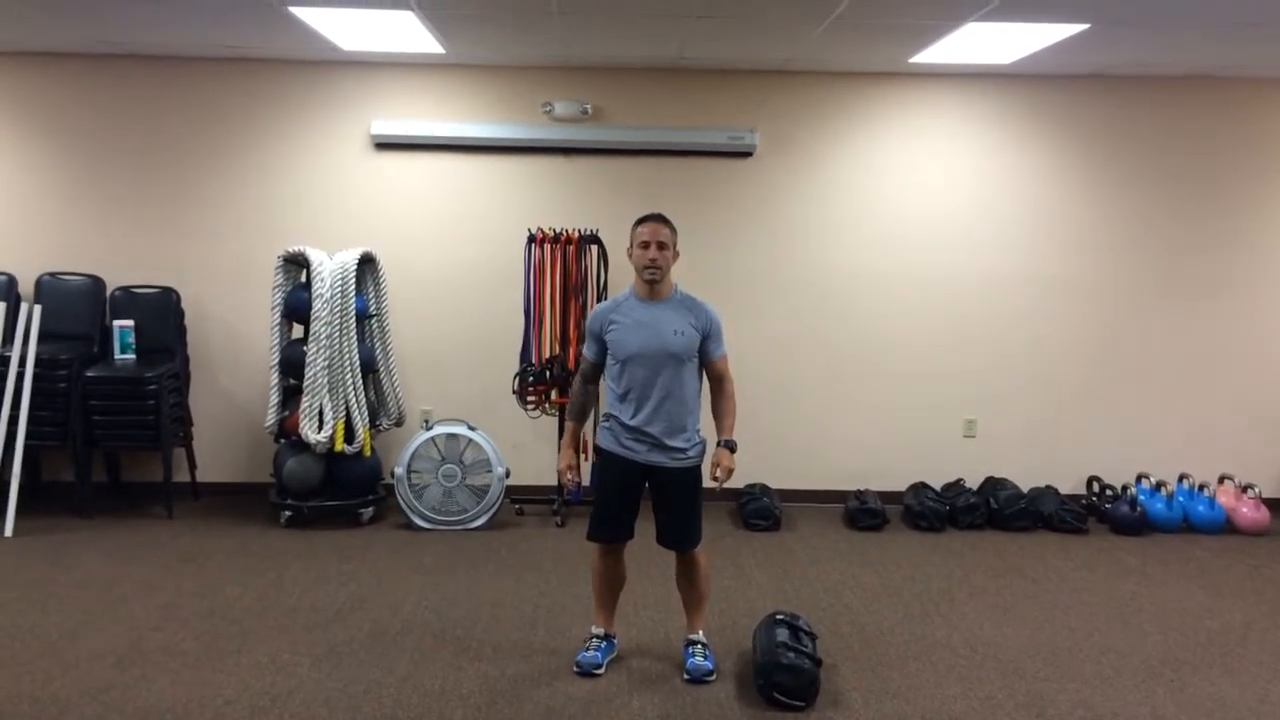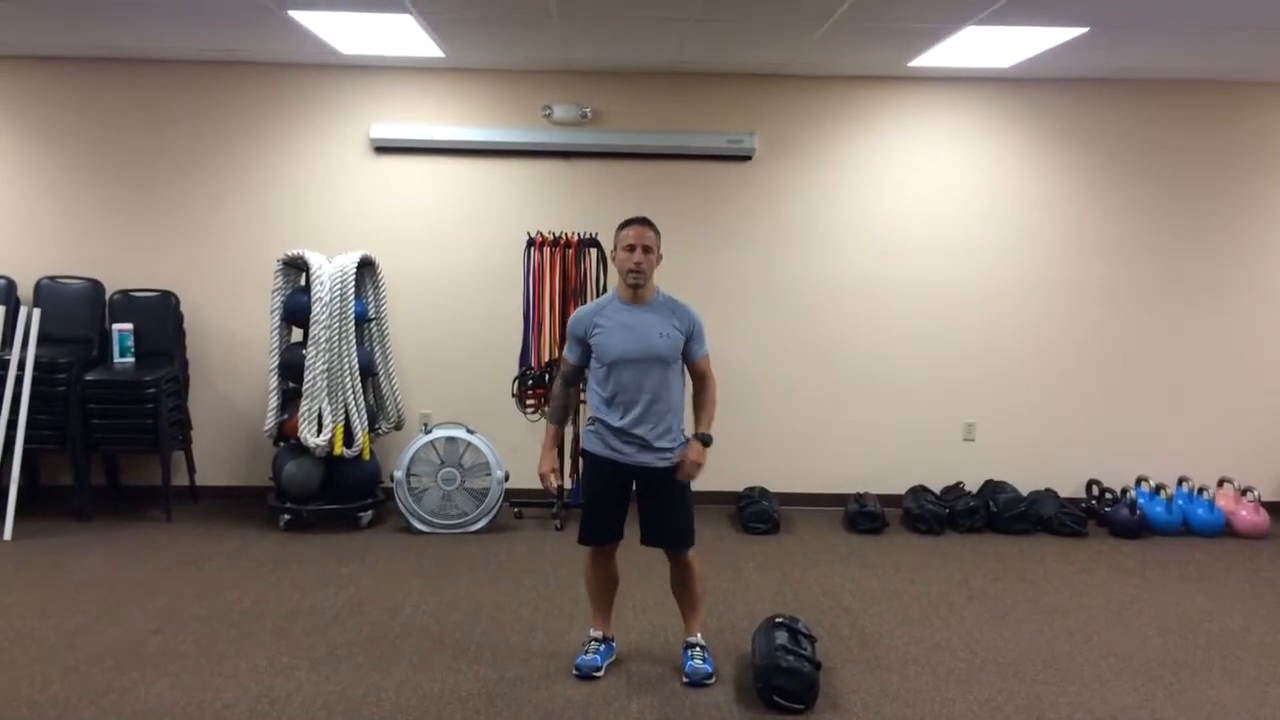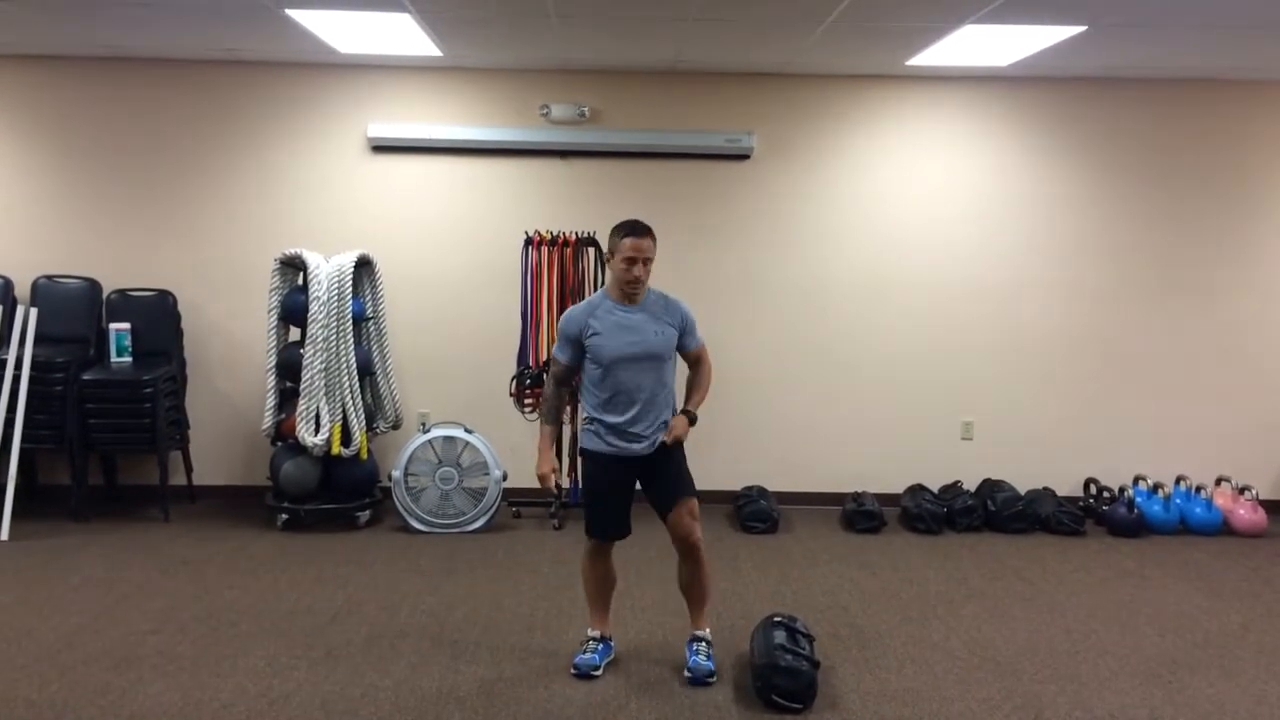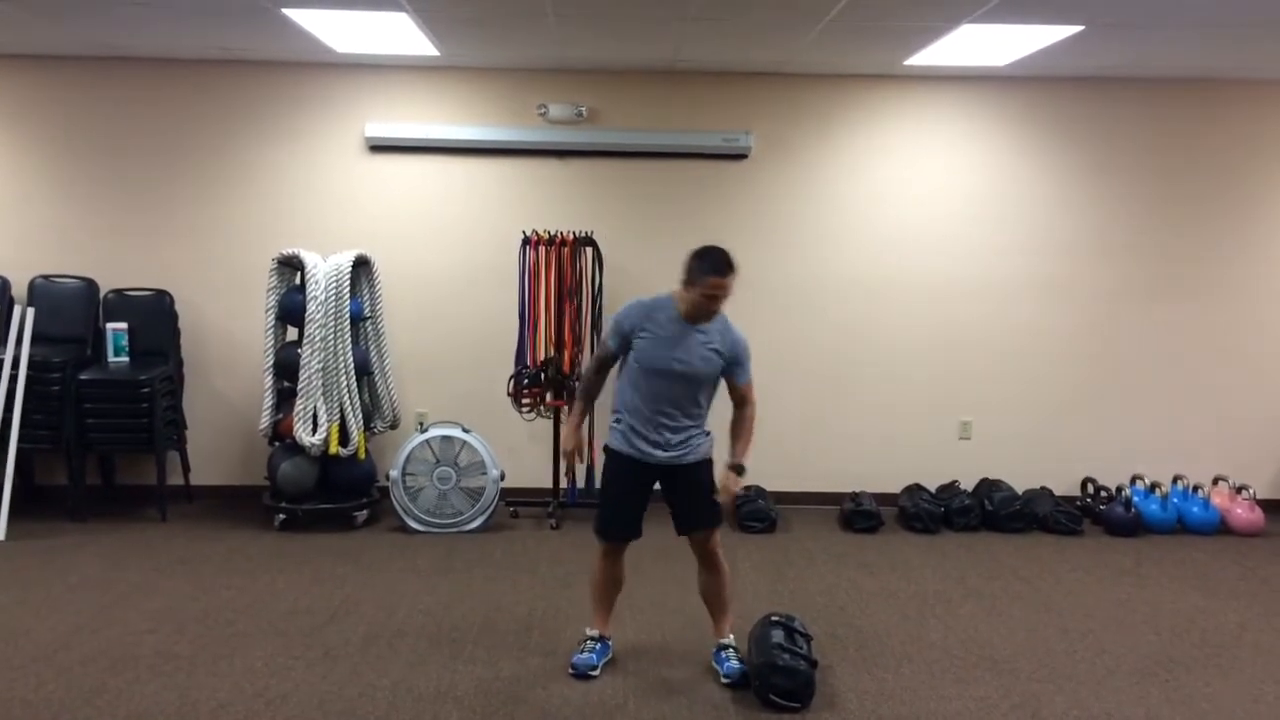
dt=0.4s
person 1, frame 1
left shoulder: (700, 316)
right shoulder: (604, 316)
left elbow: (720, 382)
right elbow: (585, 381)
left wrist: (725, 443)
right wrist: (568, 442)
left hip: (680, 455)
right hip: (617, 450)
left knee: (687, 550)
right knee: (609, 545)
left ankle: (696, 637)
right ankle: (603, 634)
person 1, frame 2
left shoulder: (683, 318)
right shoulder: (587, 319)
left elbow: (703, 380)
right elbow: (566, 383)
left wrist: (700, 438)
right wrist: (550, 446)
left hip: (666, 456)
right hip: (604, 453)
left knee: (680, 552)
right knee: (600, 548)
left ankle: (694, 640)
right ankle: (601, 637)
person 1, frame 3
left shoulder: (674, 313)
right shoulder: (579, 319)
left elbow: (700, 365)
right elbow: (557, 383)
left wrist: (687, 414)
right wrist: (546, 448)
left hip: (661, 444)
right hip: (603, 449)
left knee: (689, 537)
right knee: (599, 544)
left ankle: (699, 636)
right ankle: (599, 636)
person 1, frame 4
left shoulder: (730, 342)
right shoulder: (637, 317)
left elbow: (745, 406)
right elbow: (598, 368)
left wrist: (735, 466)
right wrist: (575, 424)
left hip: (690, 455)
right hip: (628, 449)
left knee: (708, 547)
right knee: (611, 545)
left ankle: (725, 642)
right ankle: (597, 636)
